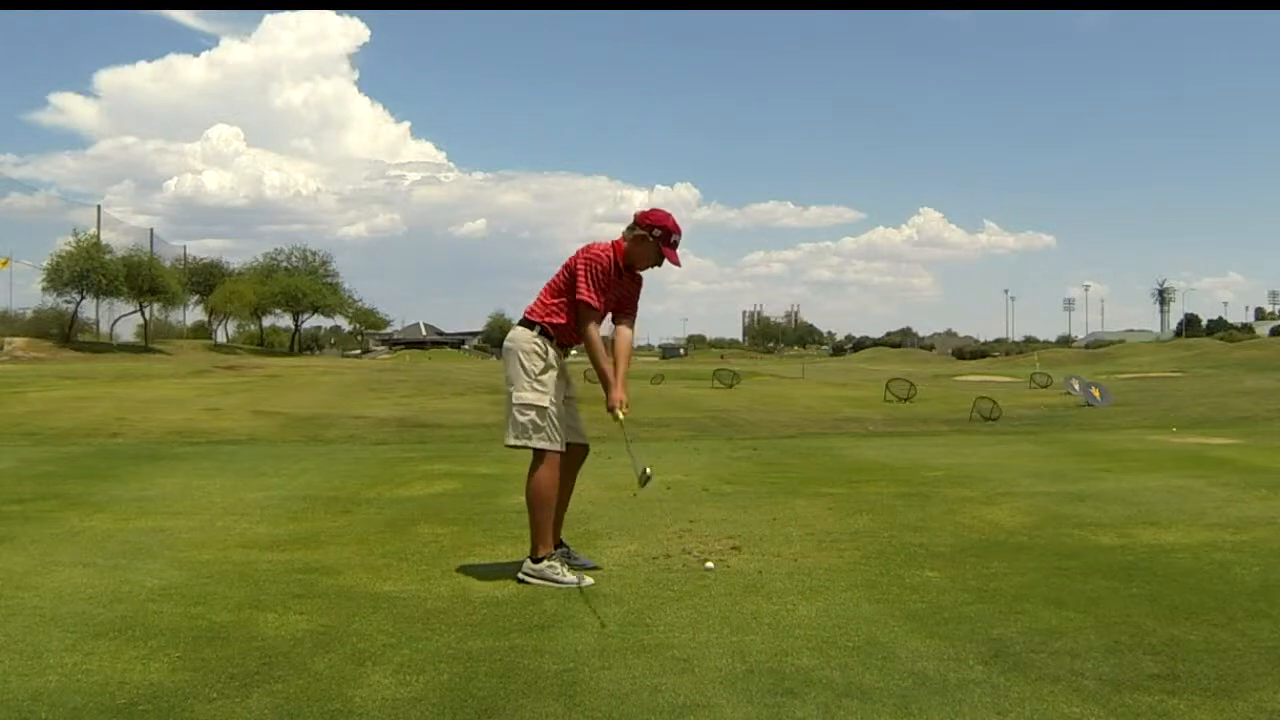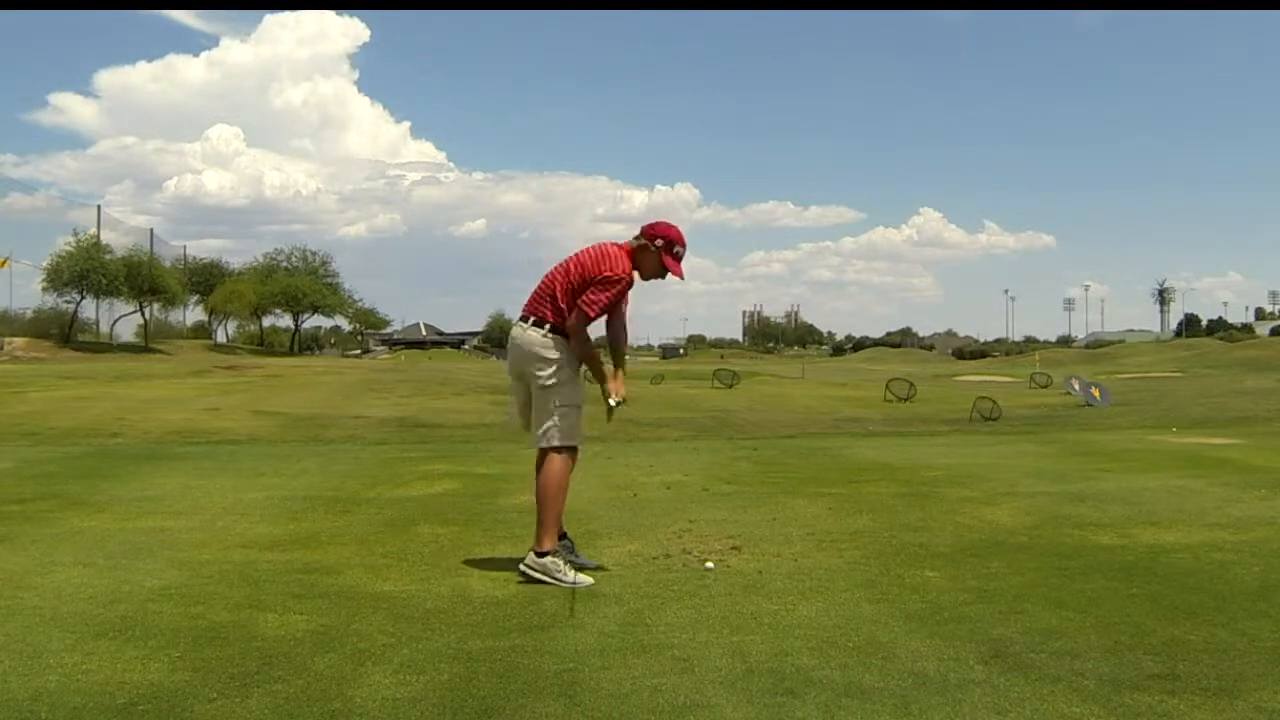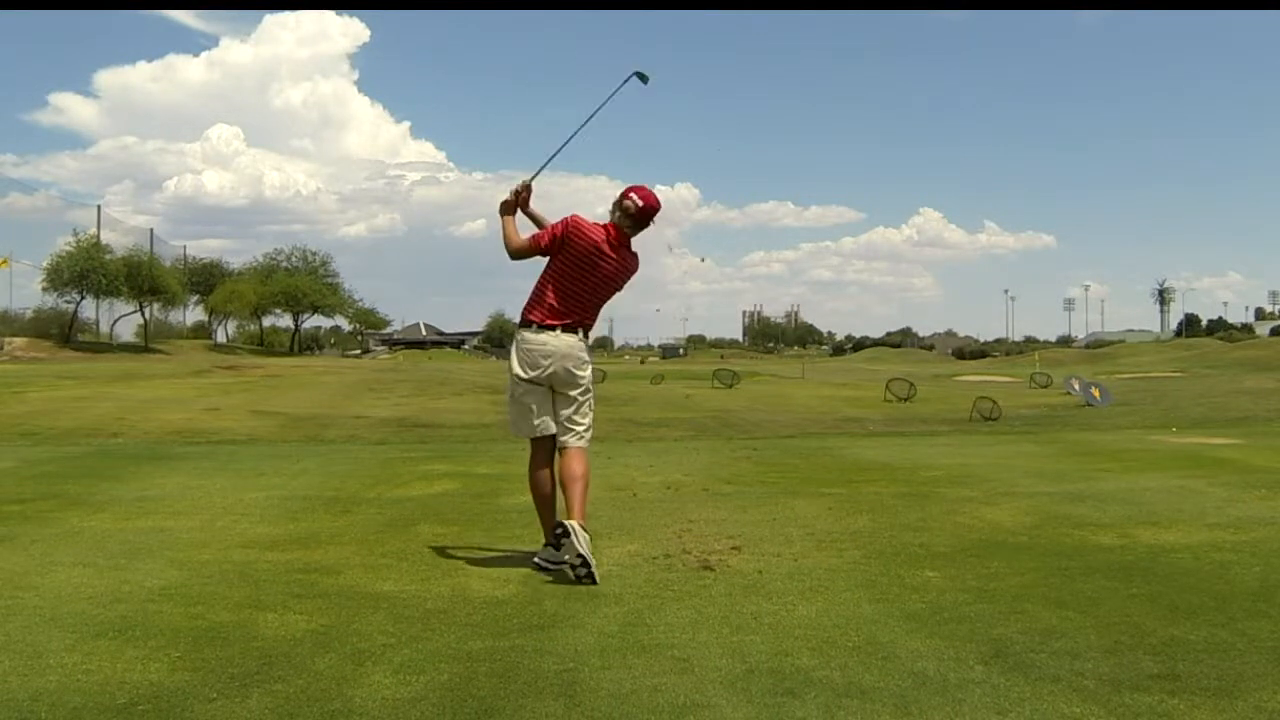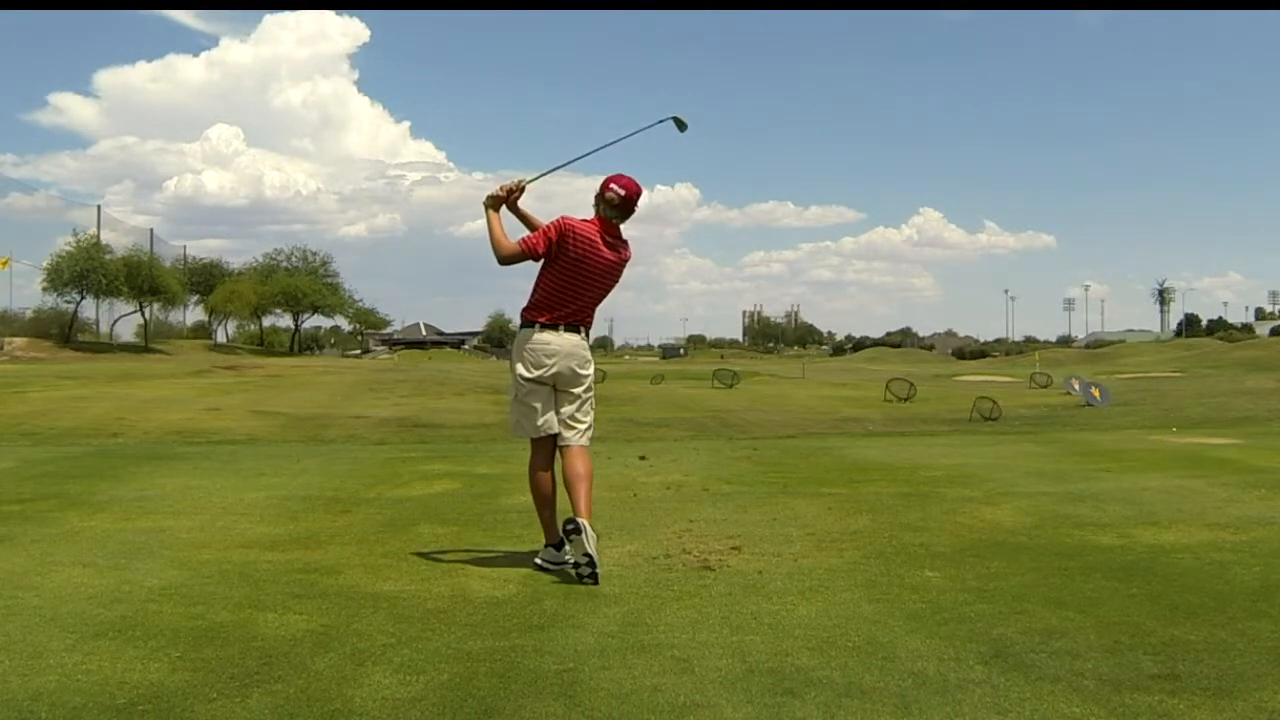
dt=0.7s
person 1, frame 1
left shoulder: (632, 282)
right shoulder: (597, 256)
left elbow: (624, 331)
right elbow: (587, 328)
left wrist: (620, 386)
right wrist: (609, 387)
left hip: (554, 354)
right hip: (534, 346)
left knee: (575, 449)
right knee: (550, 452)
left ankle: (553, 545)
right ankle: (539, 560)
person 1, frame 2
left shoulder: (609, 255)
right shoulder: (617, 274)
left elbow: (617, 321)
right elbow: (575, 328)
left wrist: (619, 374)
right wrist: (603, 379)
left hip: (528, 337)
right hip: (547, 346)
left knee: (551, 441)
right knee: (561, 447)
left ankle: (554, 539)
right ankle: (543, 554)
person 1, frame 3
left shoulder: (577, 227)
right shoulder: (629, 263)
left elbow: (516, 249)
left wrist: (509, 213)
right wrist: (529, 212)
left hip: (532, 341)
right hip: (573, 348)
left knee: (541, 446)
right knee: (574, 444)
left ankle: (552, 544)
right ankle: (574, 524)
person 1, frame 4
left shoulder: (570, 228)
right shoulder: (622, 253)
left elbow: (505, 254)
left wrist: (493, 210)
right wrist: (517, 209)
left hip: (535, 342)
right hip: (576, 347)
left knee: (542, 445)
right knee: (576, 442)
left ankle: (553, 545)
right ankle: (581, 522)
